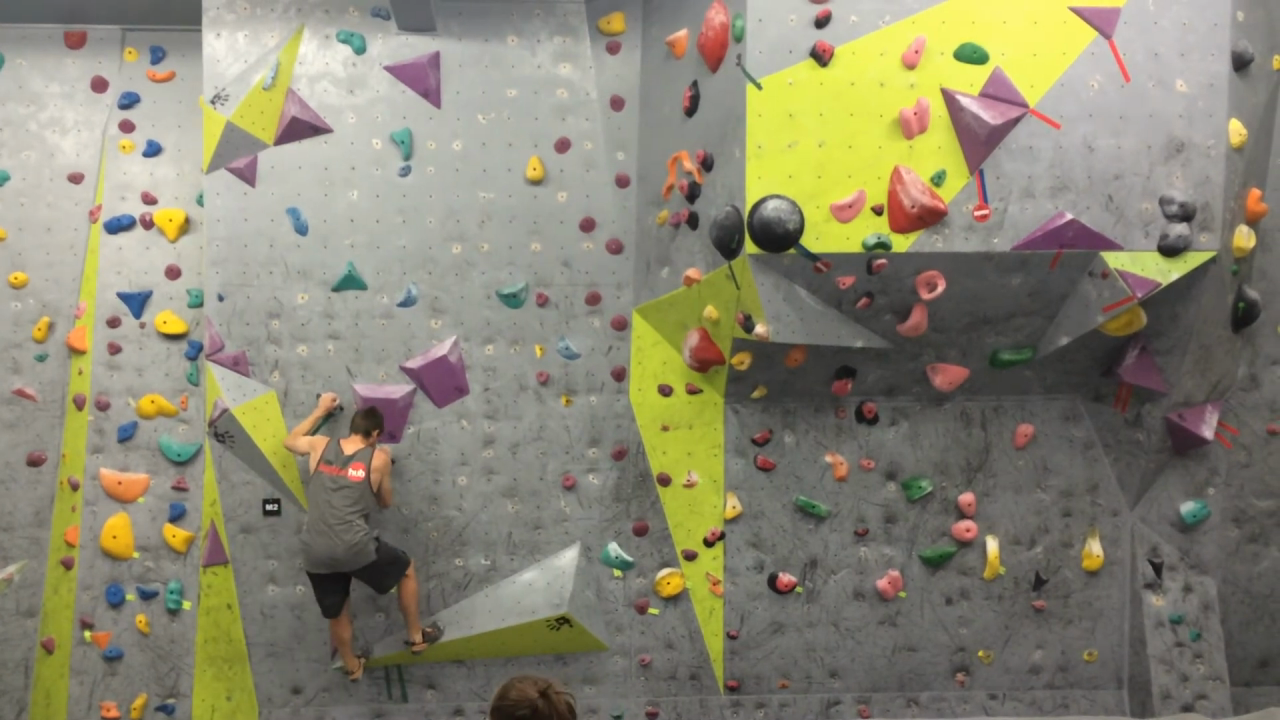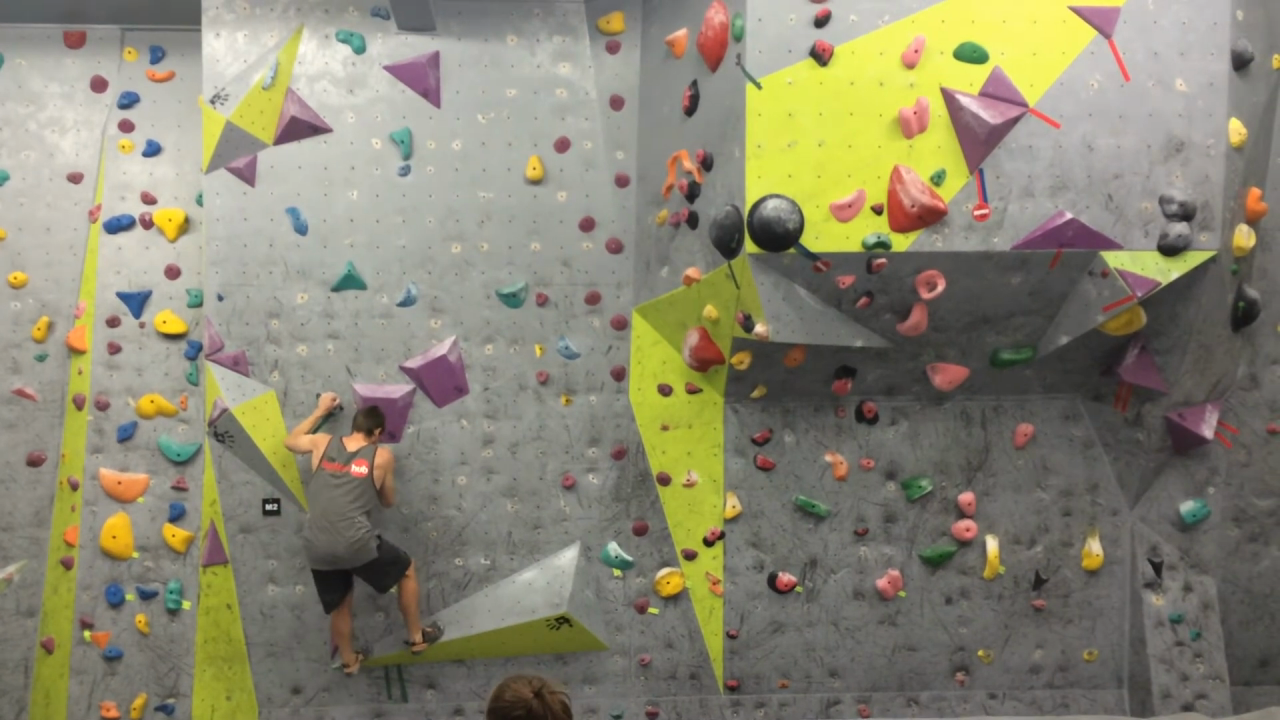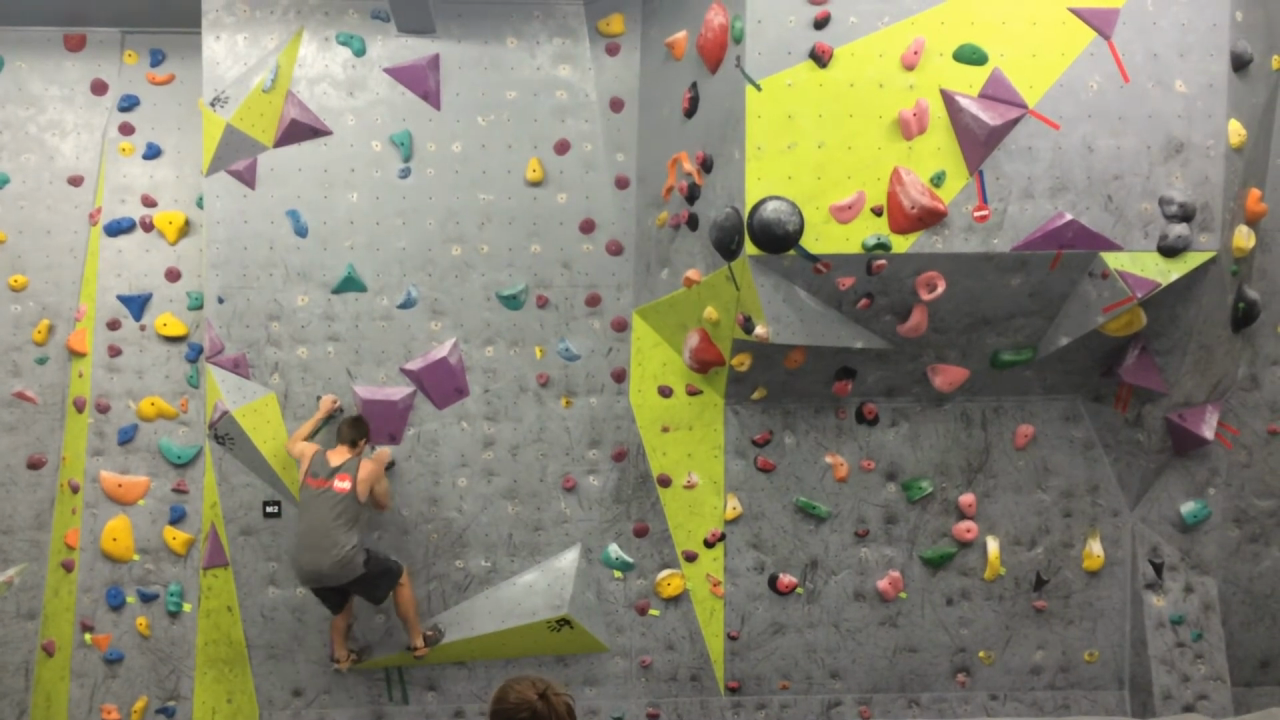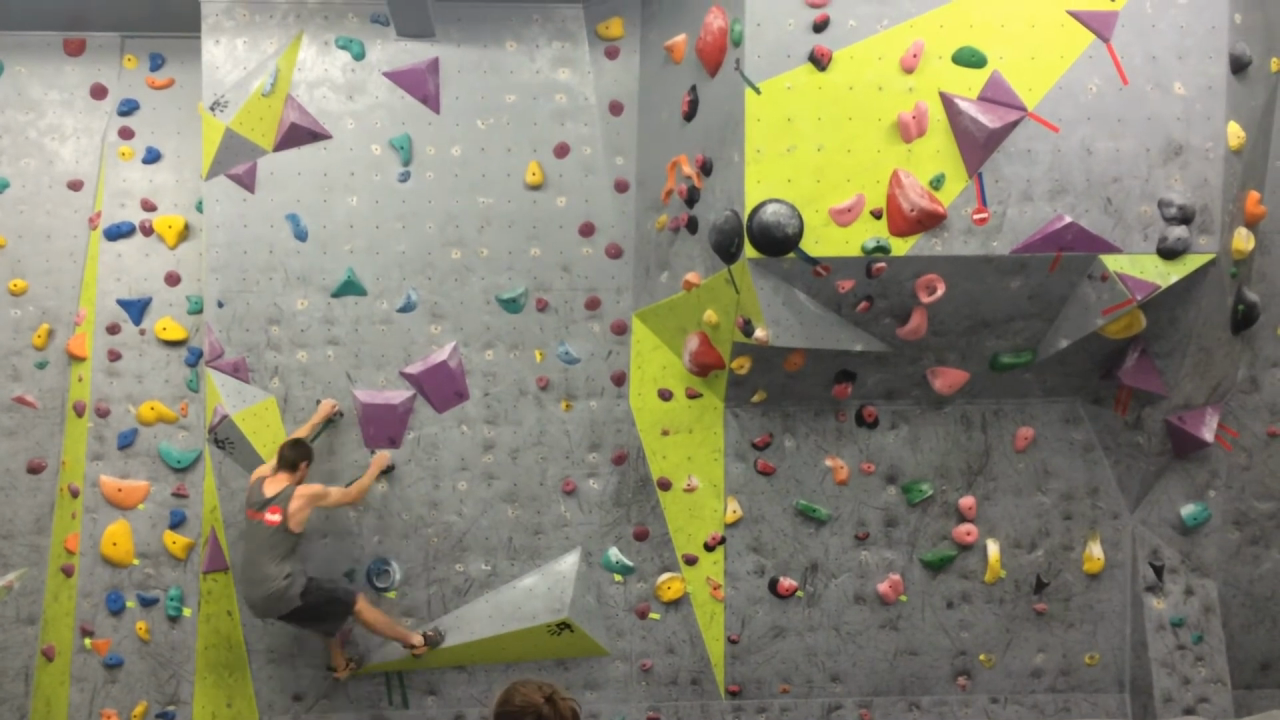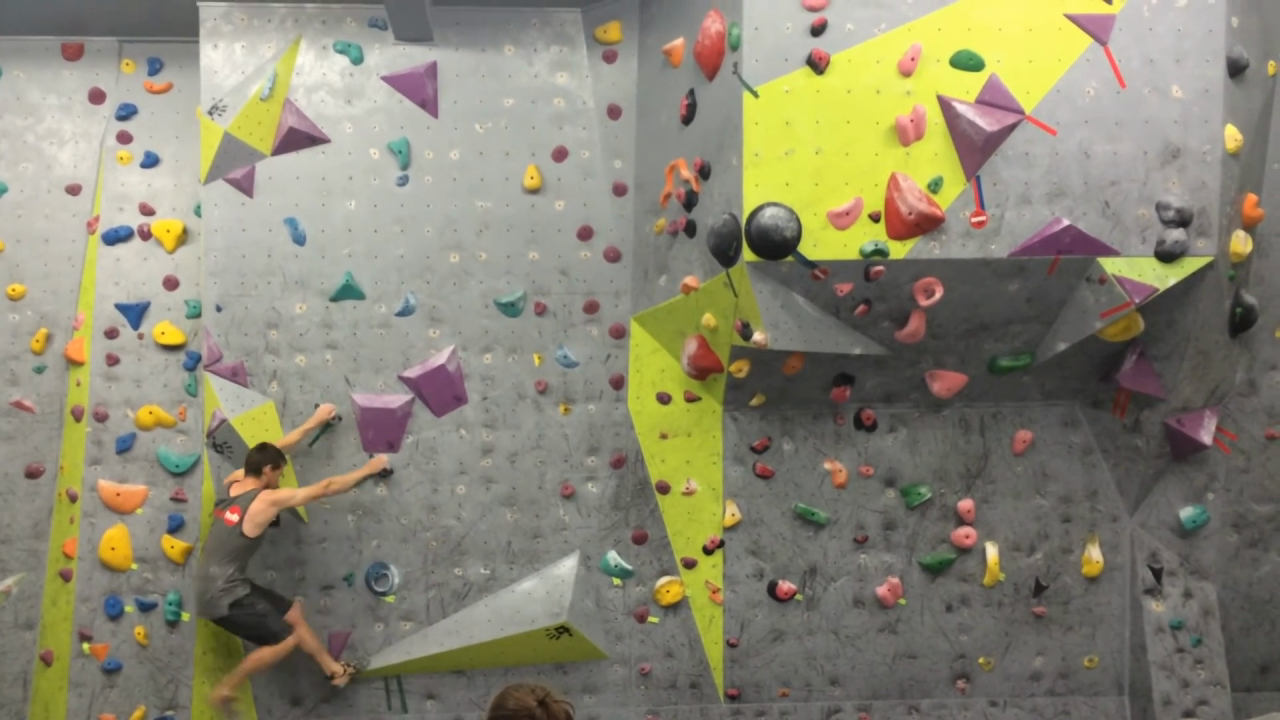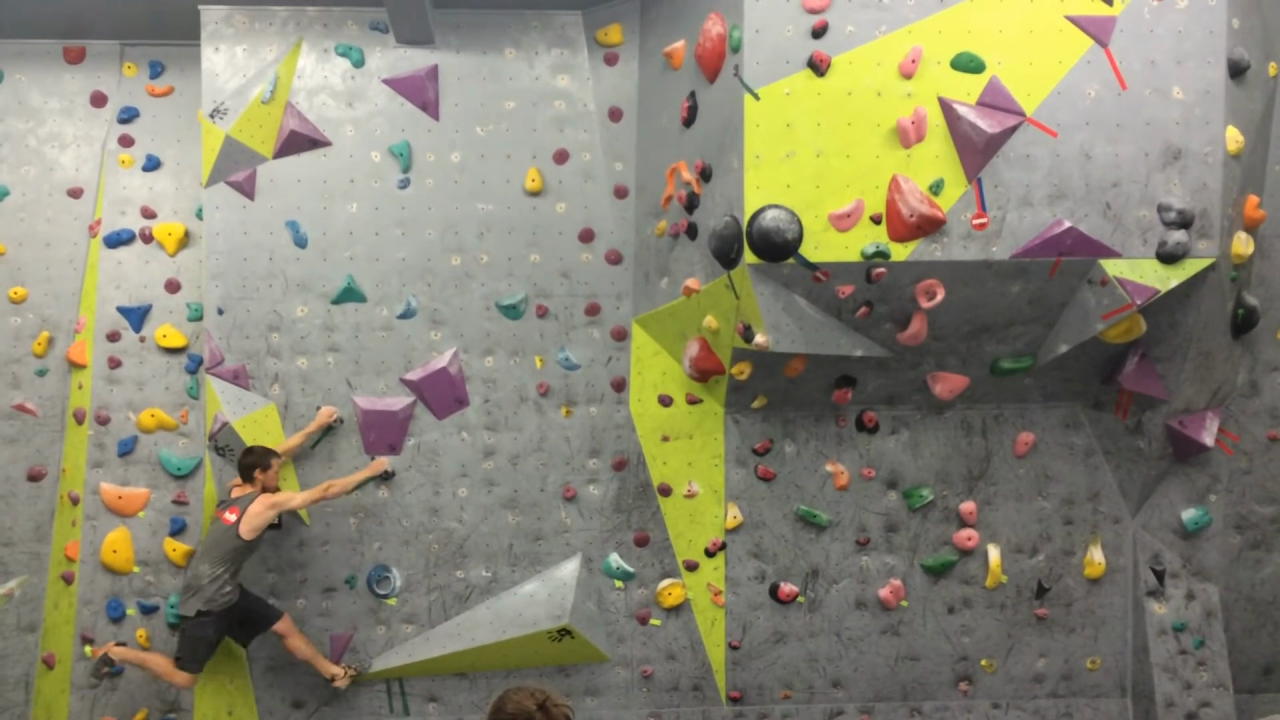
dt=0.3s
person 1, frame 1
left shoulder: (320, 446)
right shoulder: (378, 459)
left elbow: (290, 441)
right elbow: (385, 502)
left wrist: (320, 411)
left hip: (314, 552)
right hip: (354, 548)
left knee: (336, 612)
right knee: (406, 570)
left ankle: (352, 666)
right ankle: (416, 636)
person 1, frame 2
left shoulder: (323, 443)
right shoulder: (382, 456)
left elbow: (291, 440)
right elbow: (388, 501)
left wrist: (320, 411)
left hip: (316, 549)
right hip: (356, 545)
left knee: (339, 606)
right knee: (406, 571)
left ankle: (349, 660)
right ankle: (416, 636)
person 1, frame 3
left shoulder: (310, 455)
right shoulder: (368, 467)
left elbow: (292, 443)
right elbow: (383, 503)
left wrist: (321, 414)
left hip: (305, 566)
right hip: (342, 562)
left knee: (342, 603)
right knee: (399, 578)
left ankle: (340, 655)
right ankle: (417, 641)
person 1, frame 4
left shoulder: (257, 479)
right shoulder: (305, 496)
left elbow: (290, 449)
right elbow: (353, 495)
left wrist: (317, 419)
right wrist: (374, 468)
left hip: (254, 595)
right hip: (282, 594)
left knee: (335, 605)
right knee: (357, 604)
left ankle: (338, 665)
right ankle: (414, 642)
person 1, frame 5
left shoulder: (234, 480)
right shoulder: (269, 499)
left elbow: (271, 451)
right elbow: (324, 488)
left wrist: (313, 423)
right wrist: (368, 469)
left hip: (218, 588)
right hip: (222, 596)
left knee: (294, 615)
right knee: (285, 640)
left ankle: (335, 669)
right ankle: (225, 689)
person 1, frame 6
left shoulder: (237, 488)
right shoulder: (267, 503)
left elbow: (278, 453)
right elbow: (325, 491)
left wrist: (314, 427)
right wrist: (369, 471)
left hip: (226, 592)
right hip: (206, 599)
left knee: (284, 627)
right knee: (183, 677)
left ankle: (335, 672)
right ankle: (115, 653)
